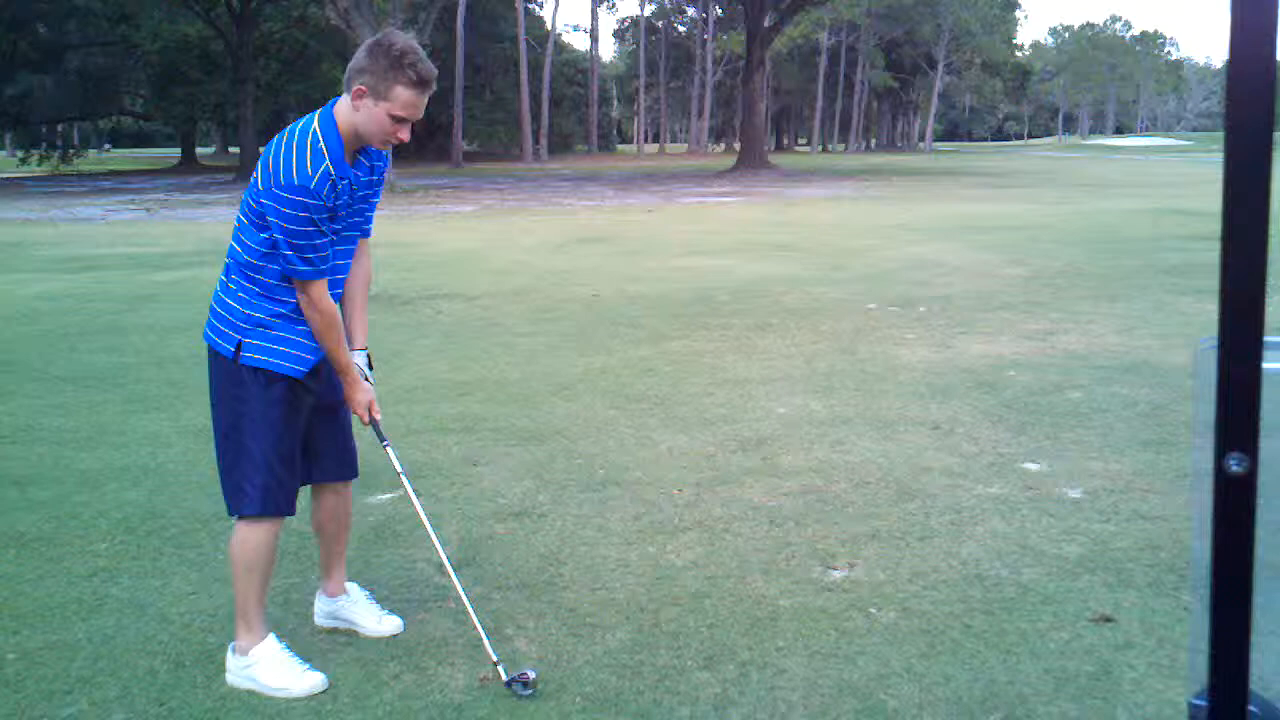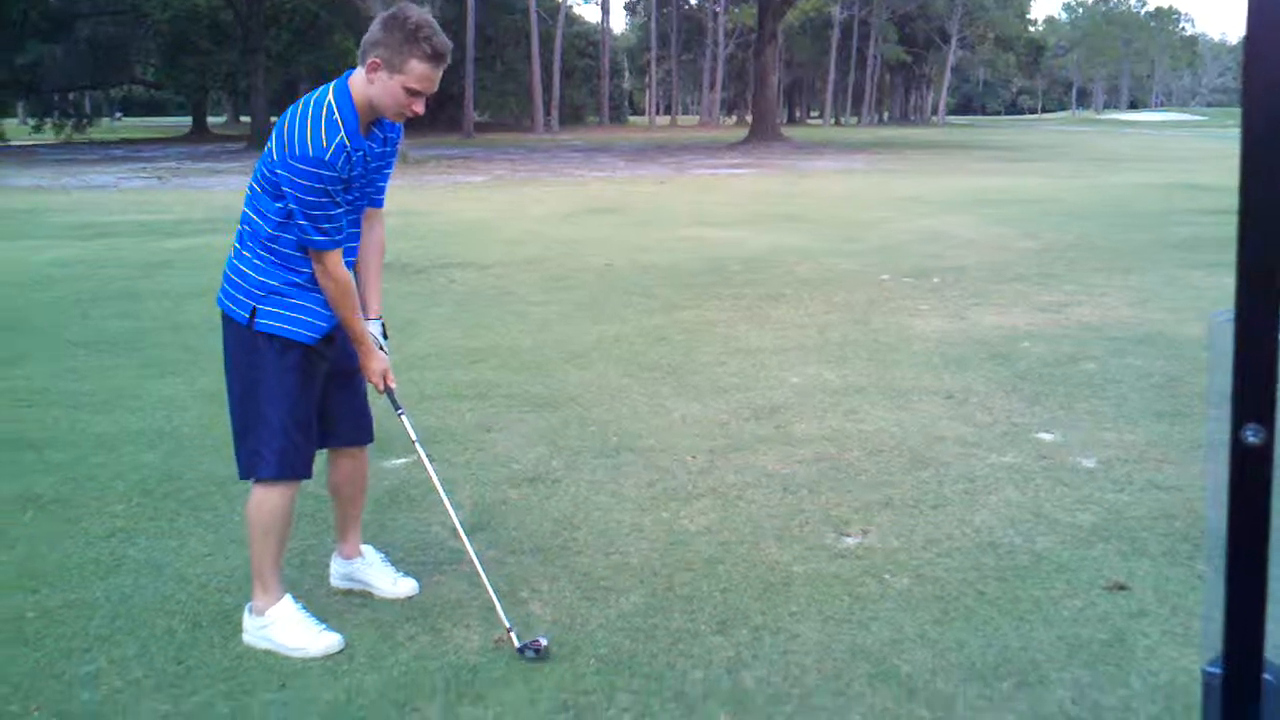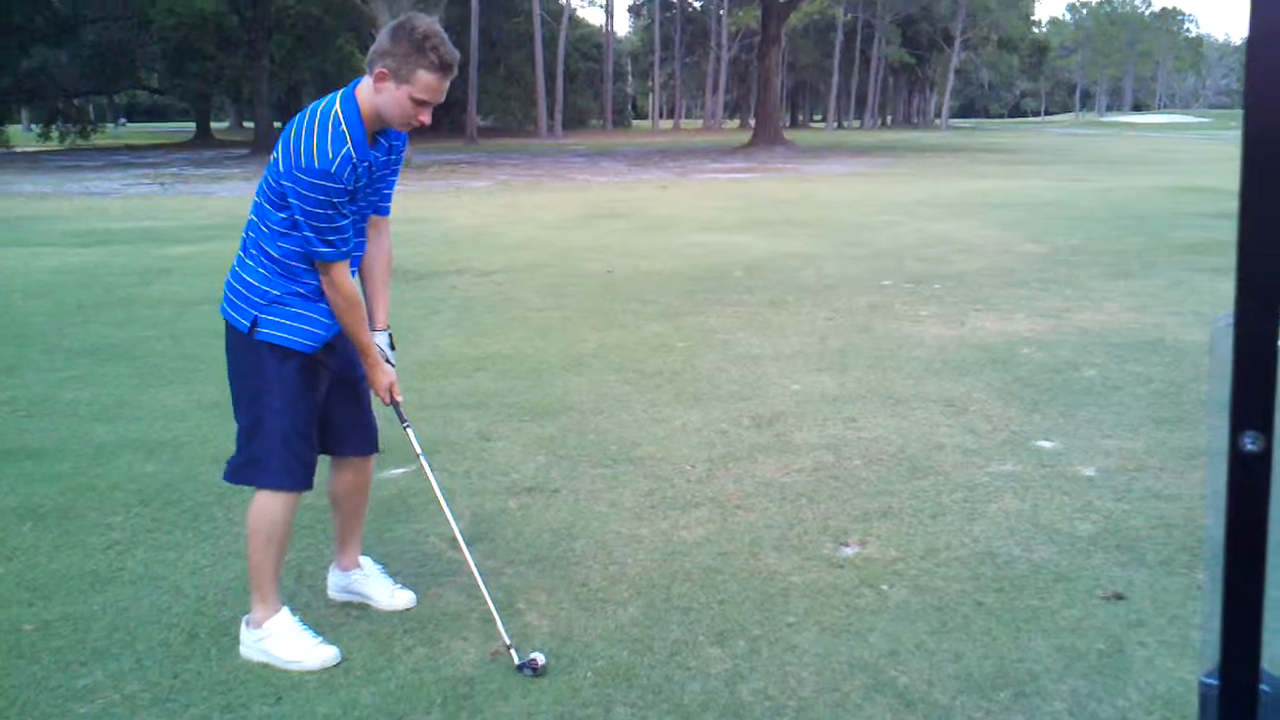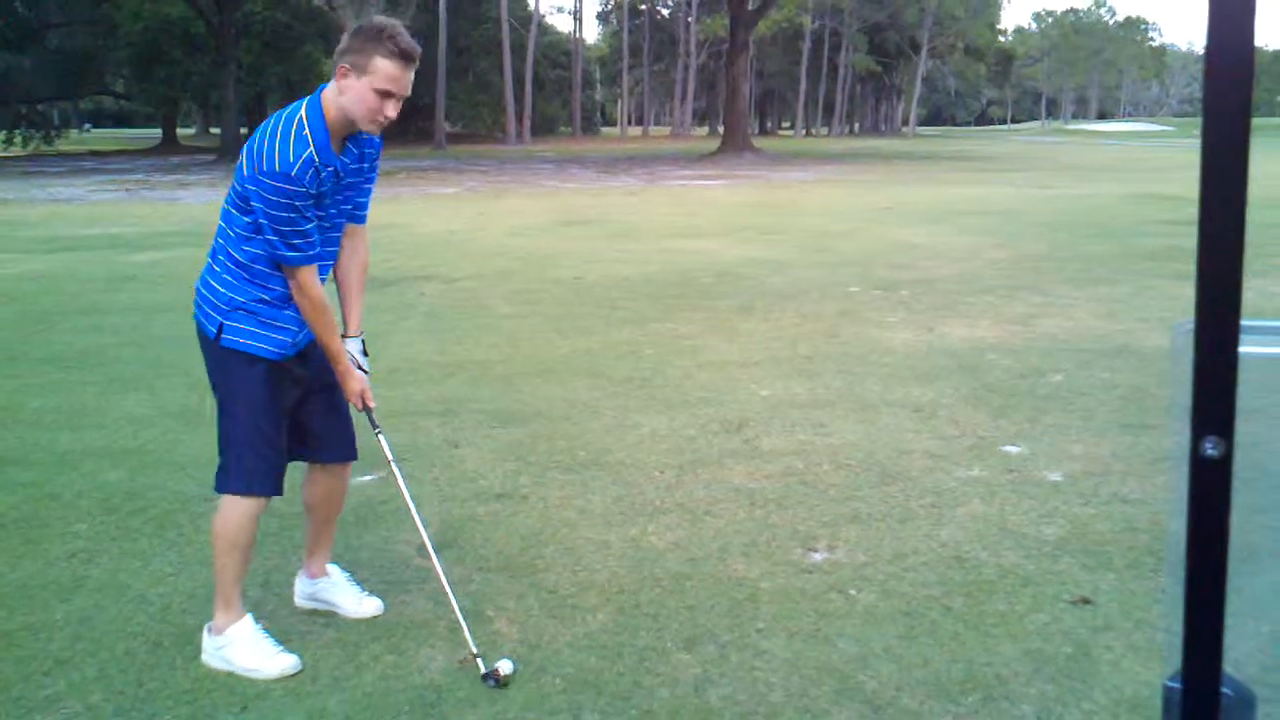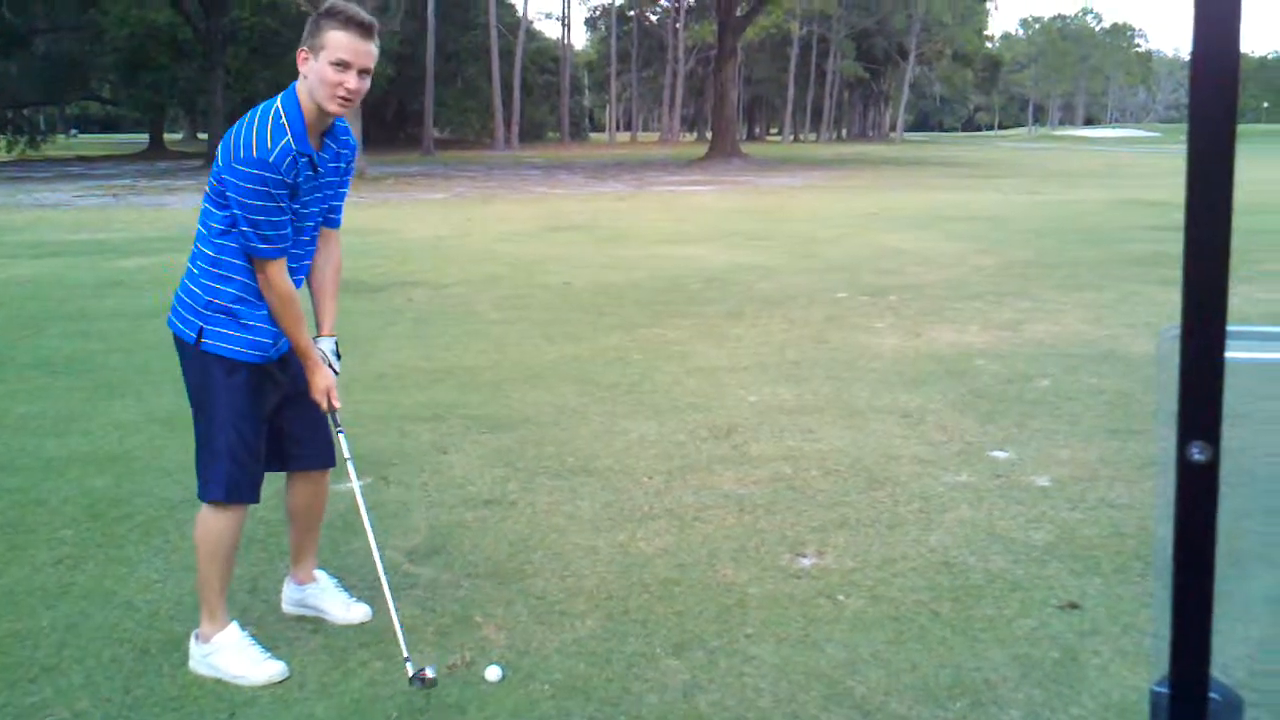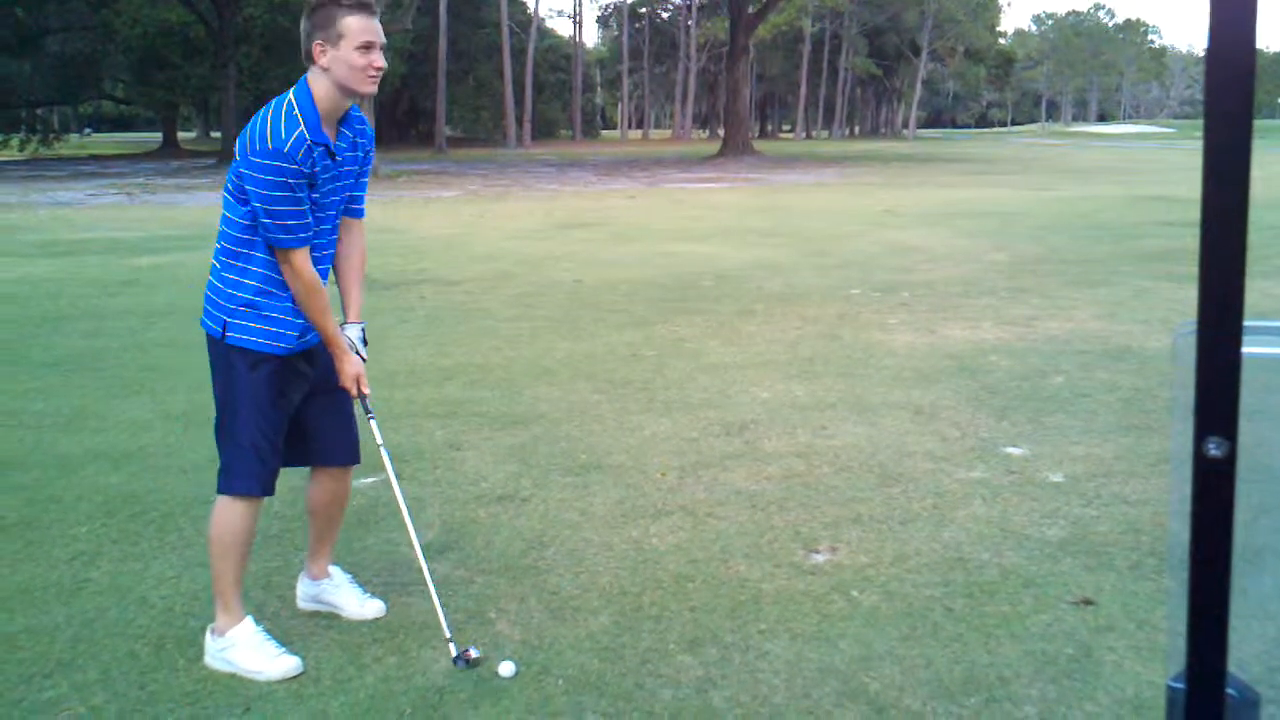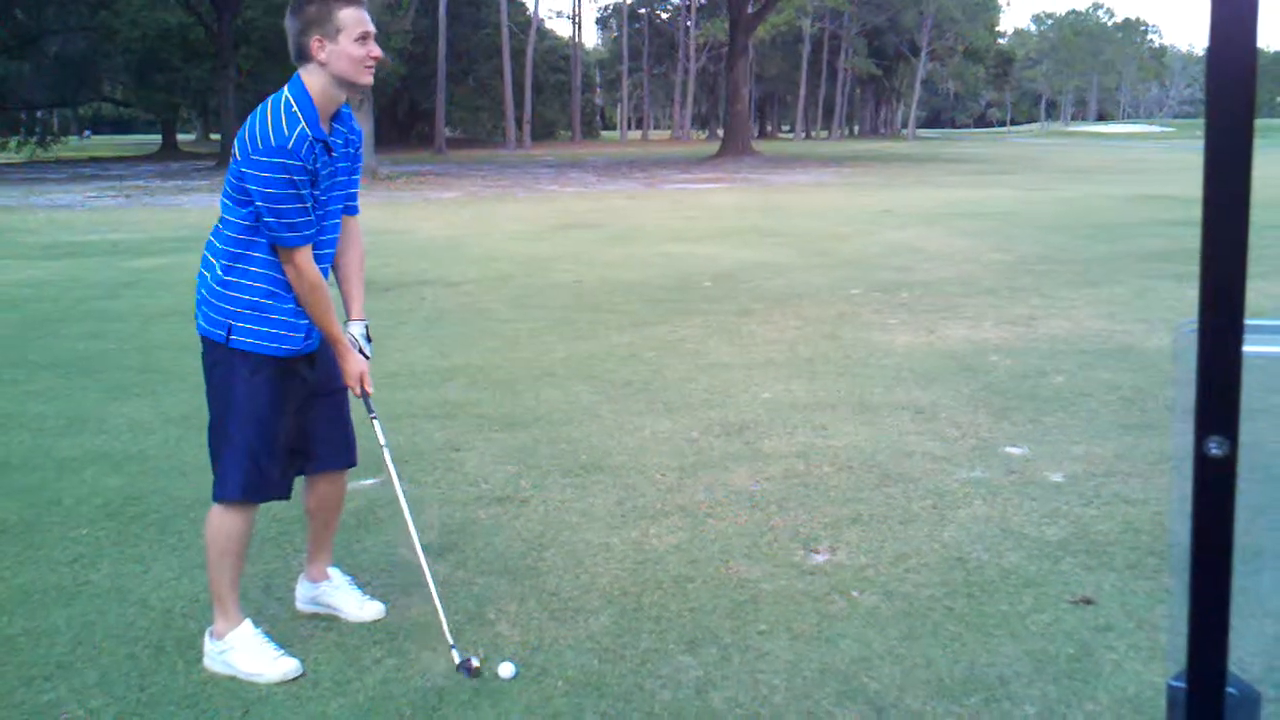
dt=0.4s
person 1, frame 1
left shoulder: (371, 154)
right shoulder: (298, 170)
right elbow: (313, 294)
left wrist: (360, 353)
right wrist: (350, 378)
left hip: (315, 343)
right hip: (259, 346)
left knee: (334, 473)
right knee: (265, 498)
left ankle: (335, 594)
right ankle: (249, 648)
person 1, frame 2
left shoulder: (384, 126)
right shoulder: (314, 141)
right elbow: (327, 263)
left wrist: (374, 322)
right wrist: (364, 347)
left hip: (327, 310)
right hip: (272, 310)
left knee: (350, 437)
right knee: (281, 461)
left ankle: (351, 556)
right ankle: (266, 607)
person 1, frame 3
left shoulder: (388, 133)
right shoulder: (321, 151)
right elbow: (335, 275)
left wrist: (381, 332)
right wrist: (372, 361)
left hip: (329, 318)
right hip: (273, 319)
left knee: (355, 446)
right knee: (282, 471)
left ankle: (348, 567)
right ankle: (262, 620)
person 1, frame 4
left shoulder: (363, 143)
right shoulder: (285, 155)
left elbow: (352, 239)
right elbow: (302, 278)
left wrist: (355, 338)
right wrist: (343, 364)
left hip: (302, 326)
right hip: (245, 325)
left knee: (333, 452)
right knee: (251, 477)
left ankle: (316, 575)
right ankle: (226, 627)
person 1, frame 5
left shoulder: (340, 142)
right shoulder: (261, 148)
right elbow: (271, 273)
left wrist: (328, 339)
right wrist: (312, 361)
left hip: (282, 334)
right hip: (225, 334)
left knee: (313, 460)
right knee: (229, 485)
left ankle: (303, 582)
right ankle: (212, 634)
person 1, frame 6
left shoulder: (356, 132)
right shoulder: (276, 140)
right elbow: (294, 263)
left wrist: (355, 328)
right wrist: (339, 348)
left hip: (313, 330)
right hip: (252, 330)
left knee: (337, 455)
right knee: (246, 477)
left ankle: (318, 576)
right ankle: (227, 628)
person 1, frame 7
left shoulder: (346, 130)
right shoulder: (276, 138)
right elbow: (297, 262)
left wrist: (357, 325)
right wrist: (341, 346)
left hip: (309, 331)
right hip: (250, 332)
left knee: (332, 459)
right knee: (242, 483)
left ankle: (317, 579)
right ankle: (226, 632)
